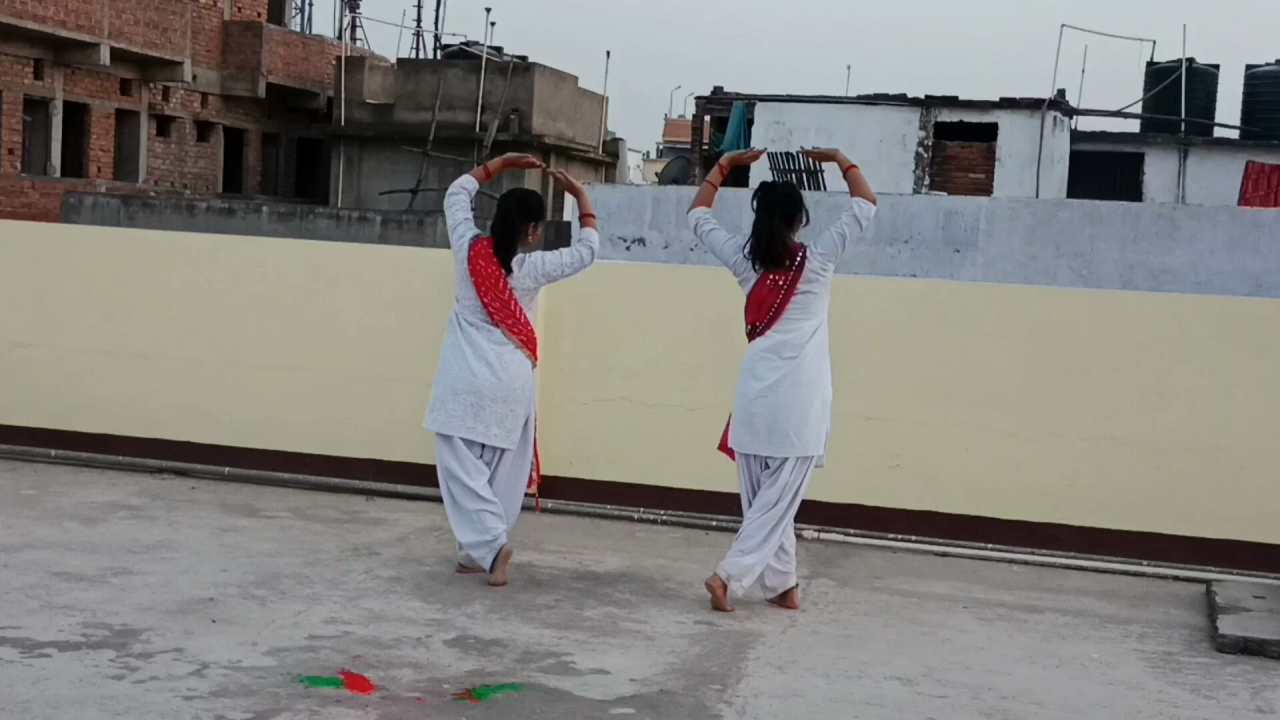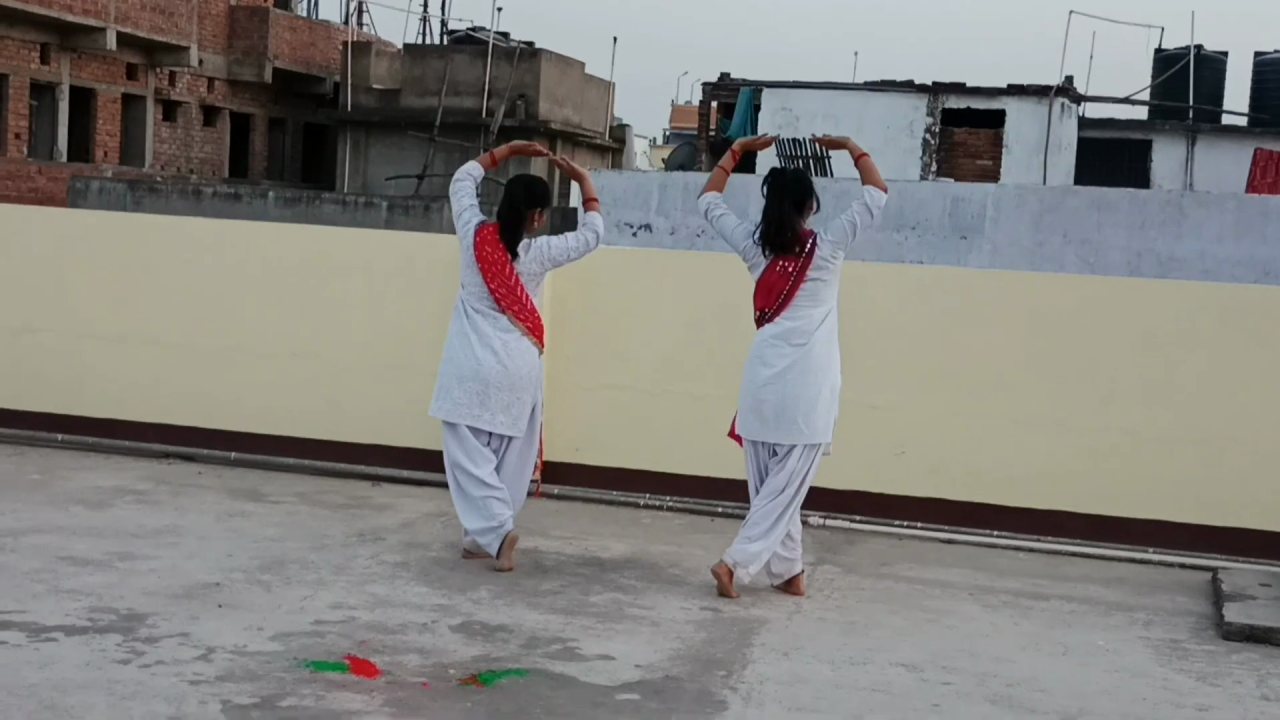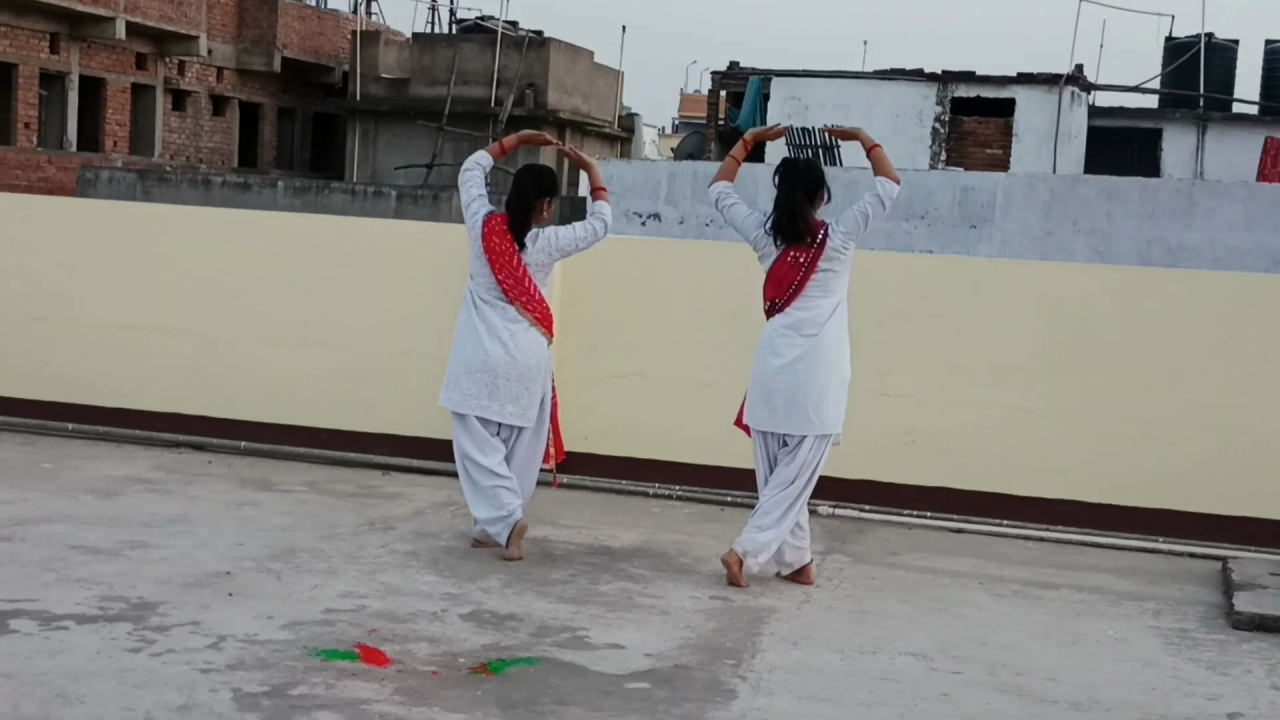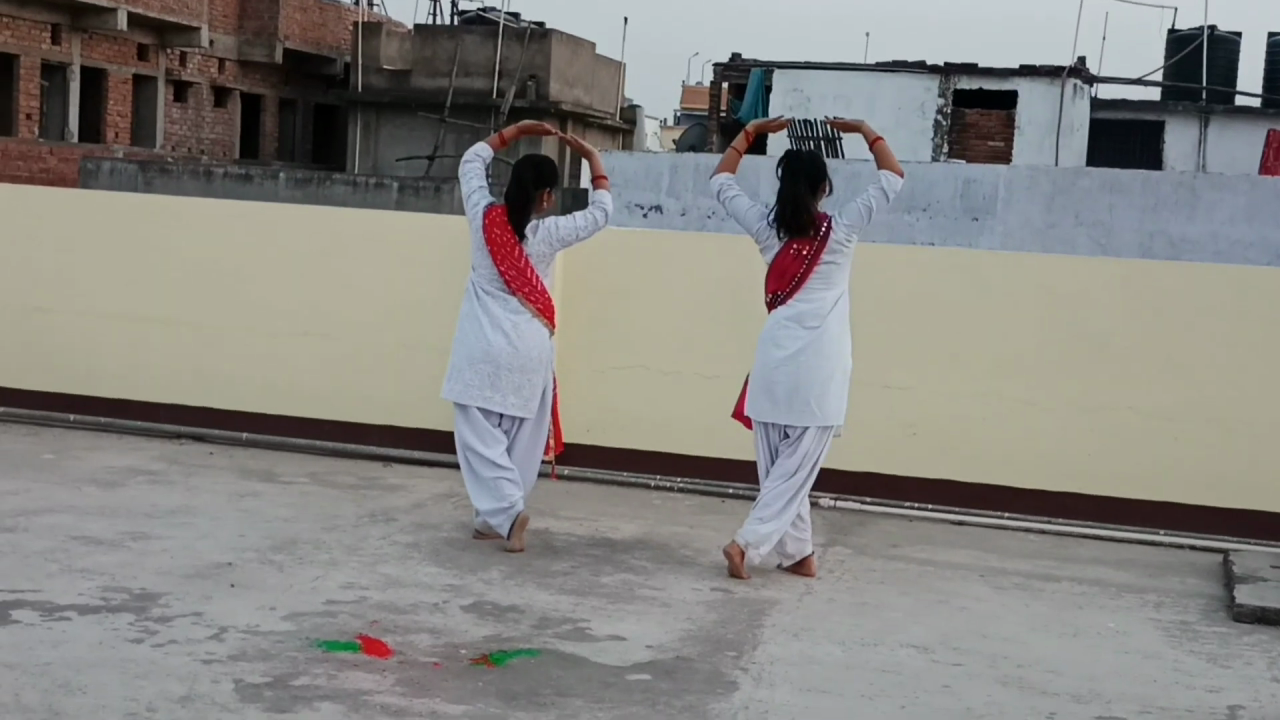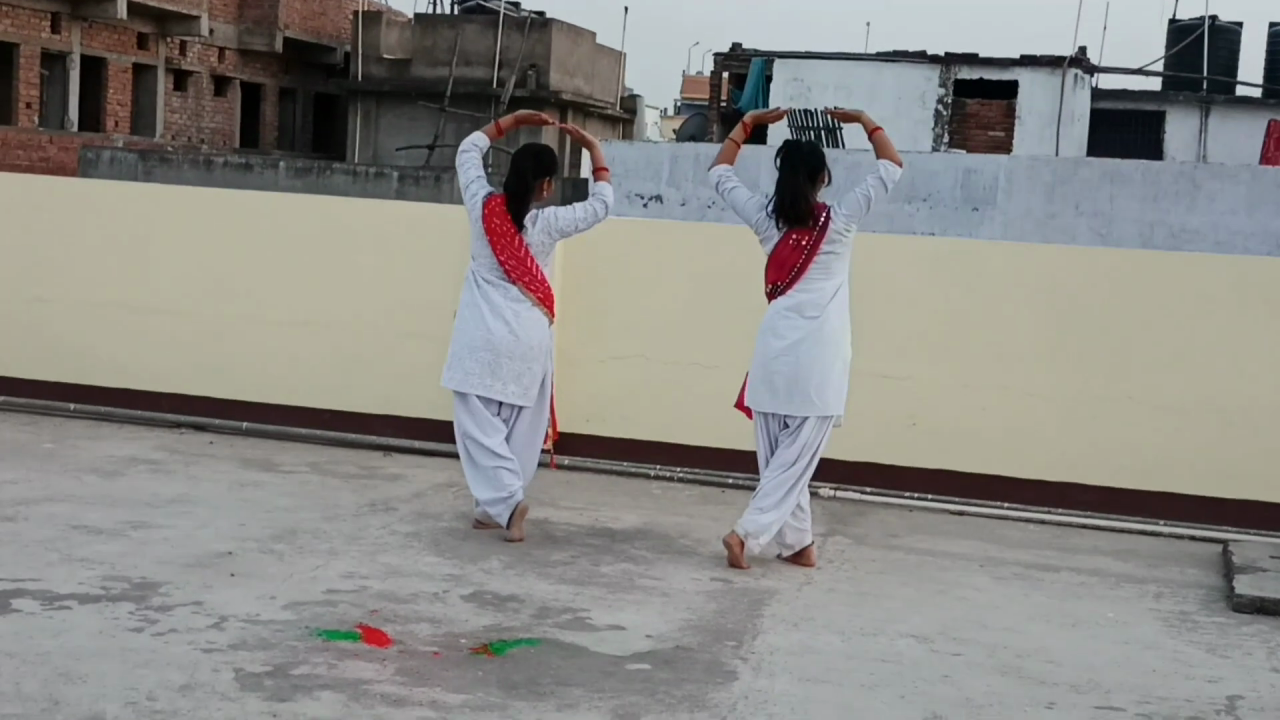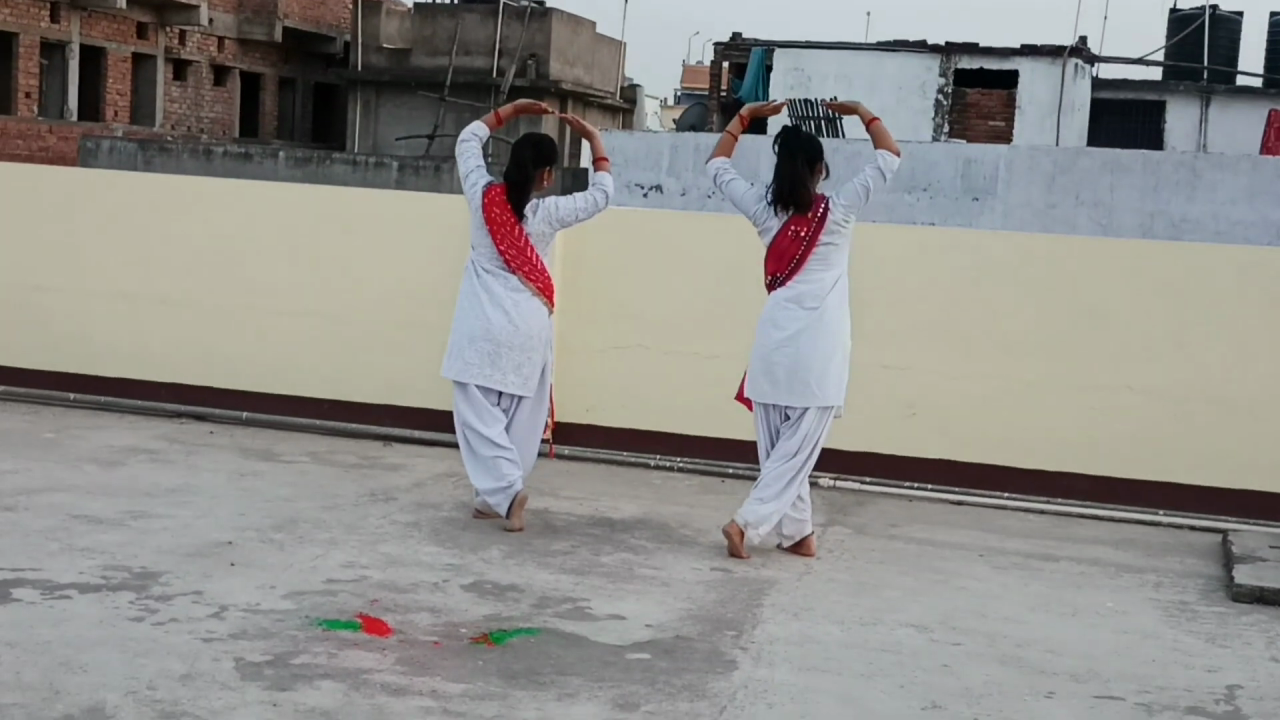
dt=0.3s
person 1, frame 1
left shoulder: (745, 260)
right shoulder: (818, 260)
left elbow: (698, 216)
right elbow: (866, 205)
left wrist: (725, 164)
right wrist: (840, 160)
left hip: (757, 392)
right hip: (800, 398)
left knee: (763, 498)
right knee: (779, 499)
left ankle: (781, 585)
right ankle: (731, 576)
person 1, frame 2
left shoulder: (755, 246)
right shoulder: (827, 247)
left elbow: (709, 200)
right elbow: (877, 193)
left wrist: (737, 150)
right wrist: (852, 148)
left hip: (764, 378)
right hip: (808, 384)
left knee: (769, 484)
right knee: (787, 485)
left ankle: (787, 571)
right ankle: (737, 562)
person 1, frame 3
left shoulder: (765, 236)
right shoulder: (839, 238)
left elbow: (720, 189)
right elbow: (889, 185)
left wrist: (749, 140)
right wrist: (863, 139)
left hip: (773, 368)
right hip: (818, 375)
left knee: (777, 474)
right knee: (795, 476)
left ankle: (796, 560)
right ankle: (747, 551)
person 1, frame 4
left shoulder: (766, 228)
right shoulder: (841, 231)
left elbow: (721, 181)
right elbow: (893, 178)
left wrist: (750, 131)
right wrist: (866, 131)
left hip: (775, 360)
right hip: (819, 367)
left knee: (778, 465)
right knee: (796, 467)
left ankle: (797, 552)
right ankle: (748, 542)
person 1, frame 5
left shoulder: (766, 219)
right shoulder: (840, 221)
left elbow: (719, 173)
right elbow: (891, 168)
left wrist: (747, 123)
right wrist: (865, 121)
left hip: (775, 351)
right hip: (819, 357)
left knee: (778, 457)
right knee: (796, 458)
left ankle: (797, 542)
right ankle: (748, 533)
person 1, frame 6
left shoulder: (765, 210)
right shoulder: (839, 211)
left elbow: (717, 166)
right elbow: (890, 157)
left wrist: (744, 115)
right wrist: (862, 112)
left hip: (775, 342)
right hip: (819, 348)
left knee: (777, 447)
right knee: (797, 449)
left ankle: (796, 532)
right ankle: (748, 523)
person 2, frame 1
left shoulder: (469, 250)
right shoulder: (533, 268)
left elbow: (457, 193)
right elbow: (586, 250)
left wrist: (501, 163)
right wrist: (580, 195)
left hip: (465, 380)
right hip: (511, 382)
left knee: (463, 466)
right knee: (503, 472)
left ankle: (488, 545)
right ankle: (476, 550)
person 2, frame 2
left shoulder: (475, 236)
right shoulder: (539, 253)
left elbow: (463, 179)
right elbow: (592, 233)
left wrist: (507, 151)
right wrist: (583, 180)
left hip: (472, 367)
right hip: (518, 369)
left knee: (469, 454)
right knee: (509, 459)
left ankle: (494, 531)
right ankle: (483, 536)
person 2, frame 3
left shoulder: (483, 226)
right shoulder: (547, 244)
left elbow: (471, 170)
right elbow: (600, 223)
left wrist: (517, 140)
right wrist: (591, 169)
left hip: (480, 357)
right hip: (526, 360)
left knee: (478, 444)
right knee: (519, 449)
left ankle: (504, 520)
right ankle: (491, 526)
person 2, frame 4
left shoulder: (484, 217)
right shoulder: (548, 233)
left elbow: (472, 161)
right elbow: (601, 212)
left wrist: (516, 131)
right wrist: (592, 157)
left hip: (483, 348)
right hip: (528, 351)
left knee: (480, 435)
right knee: (520, 441)
left ankle: (505, 512)
right ankle: (493, 517)
person 2, frame 5
left shoulder: (483, 207)
right shoulder: (548, 224)
left elbow: (468, 150)
right elbow: (601, 204)
left wrist: (513, 120)
right wrist: (593, 148)
left hip: (482, 336)
right hip: (529, 339)
left knee: (479, 423)
right knee: (520, 429)
left ankle: (505, 501)
right ankle: (494, 507)
person 2, frame 6
left shoulder: (483, 196)
right shoulder: (548, 213)
left elbow: (468, 140)
right elbow: (601, 193)
left wrist: (513, 109)
right wrist: (593, 138)
left hip: (482, 327)
right hip: (528, 328)
left knee: (479, 413)
right knee: (520, 419)
left ankle: (504, 490)
right ankle: (494, 496)
